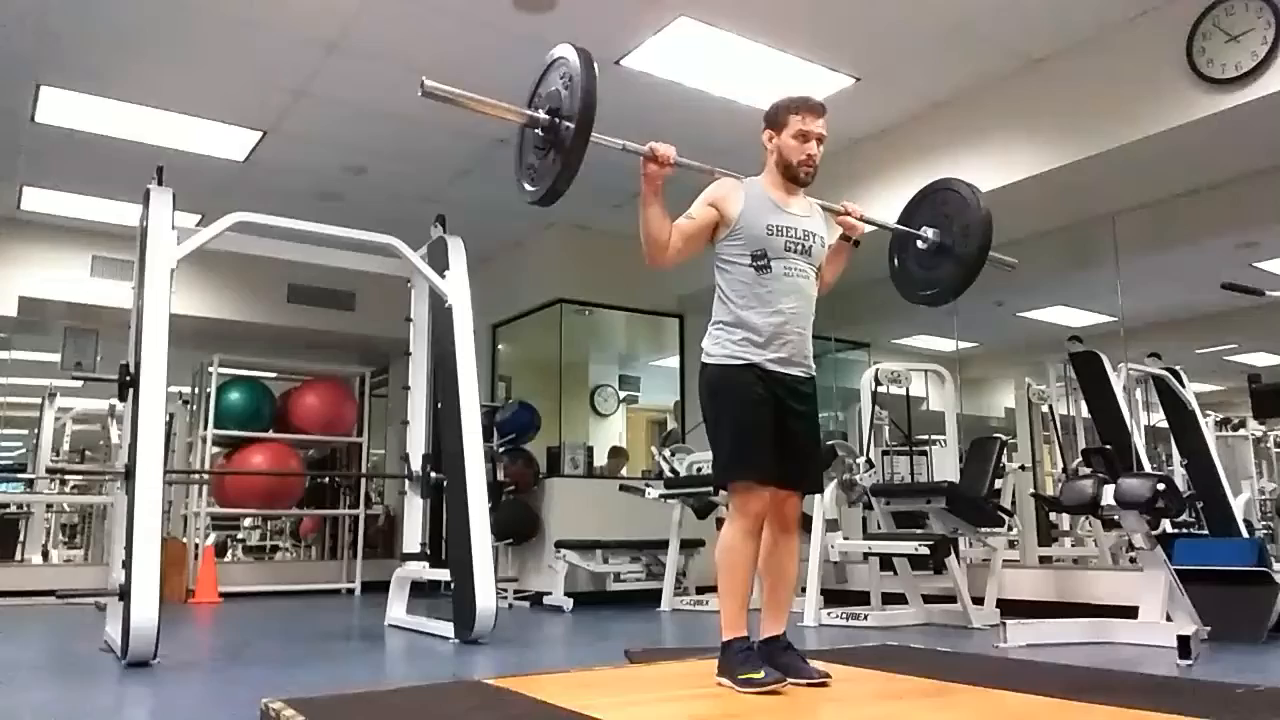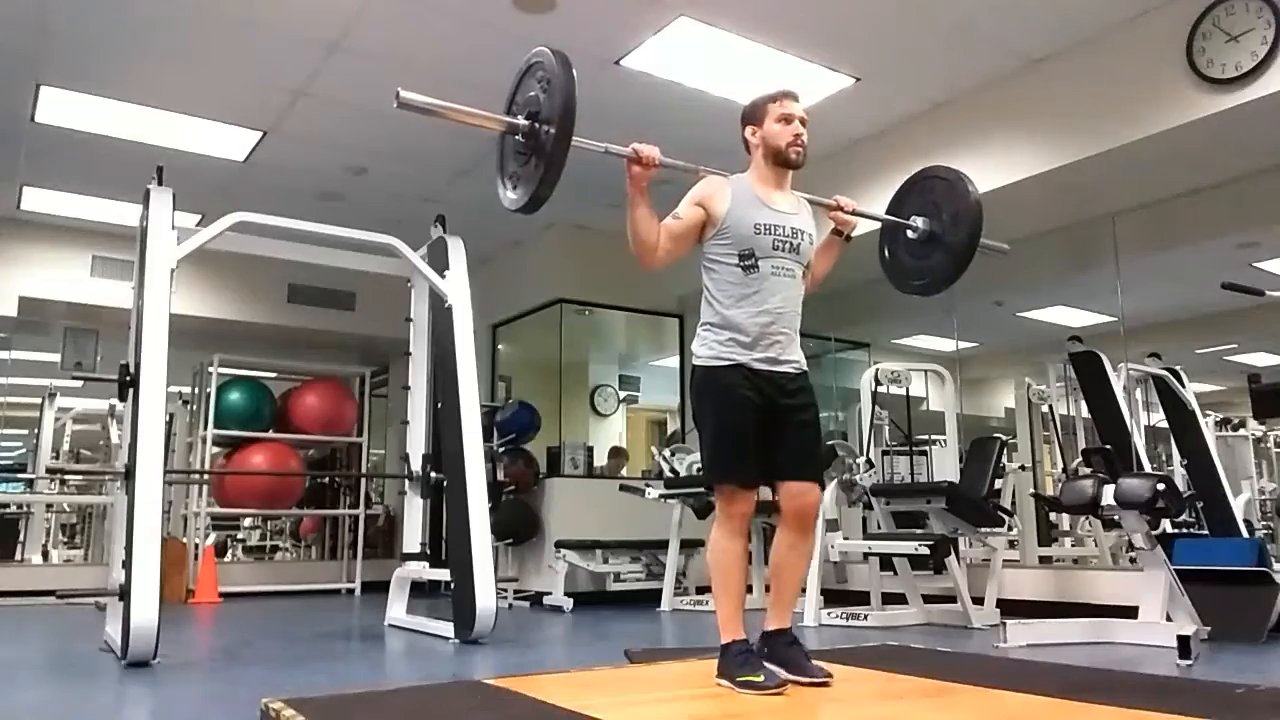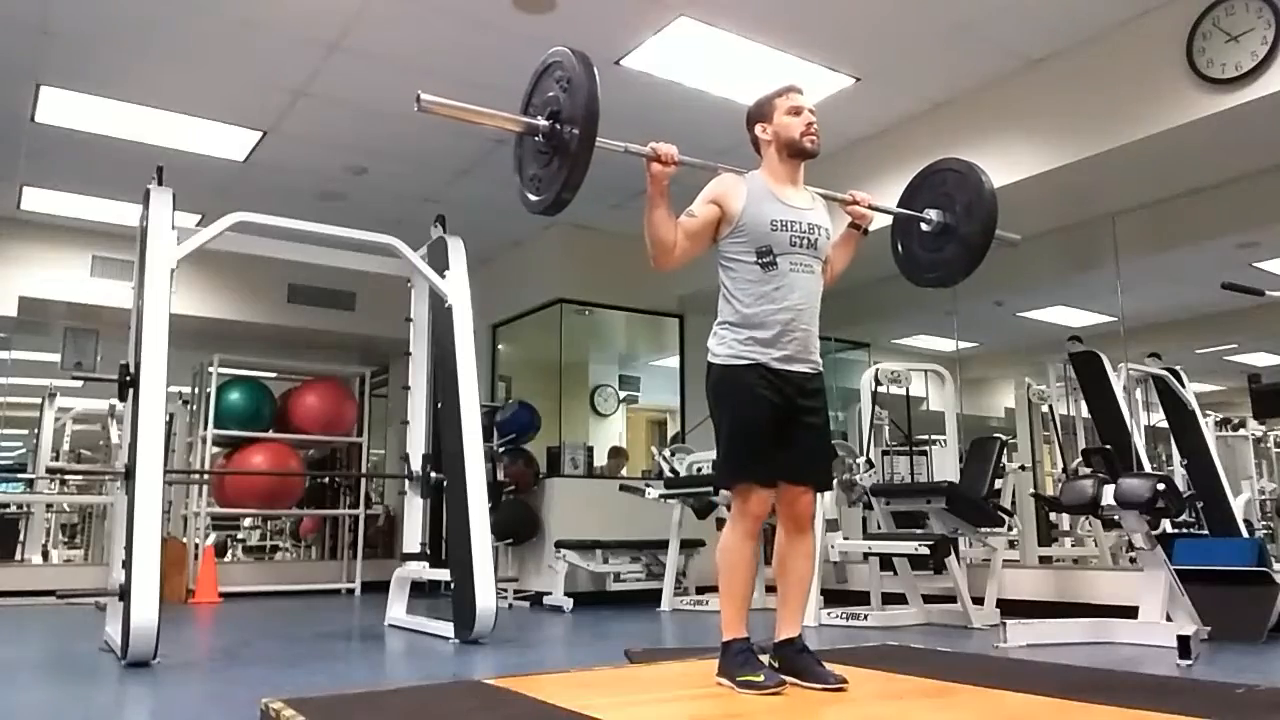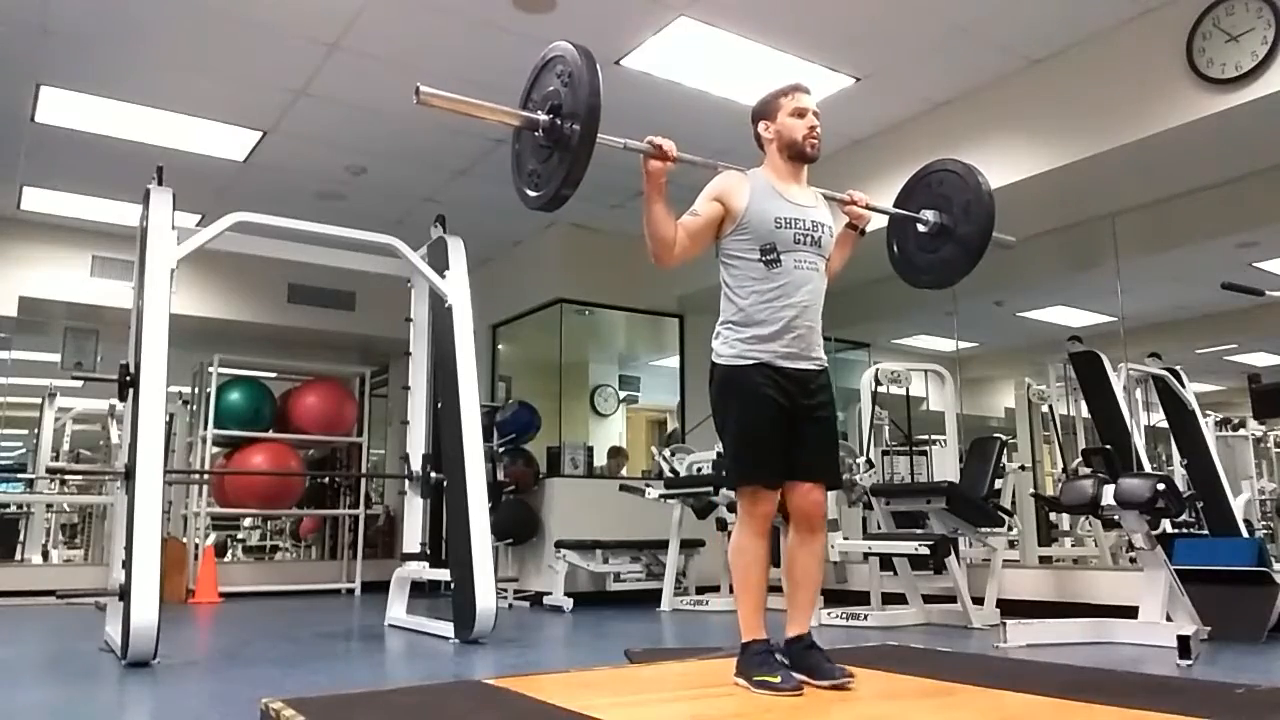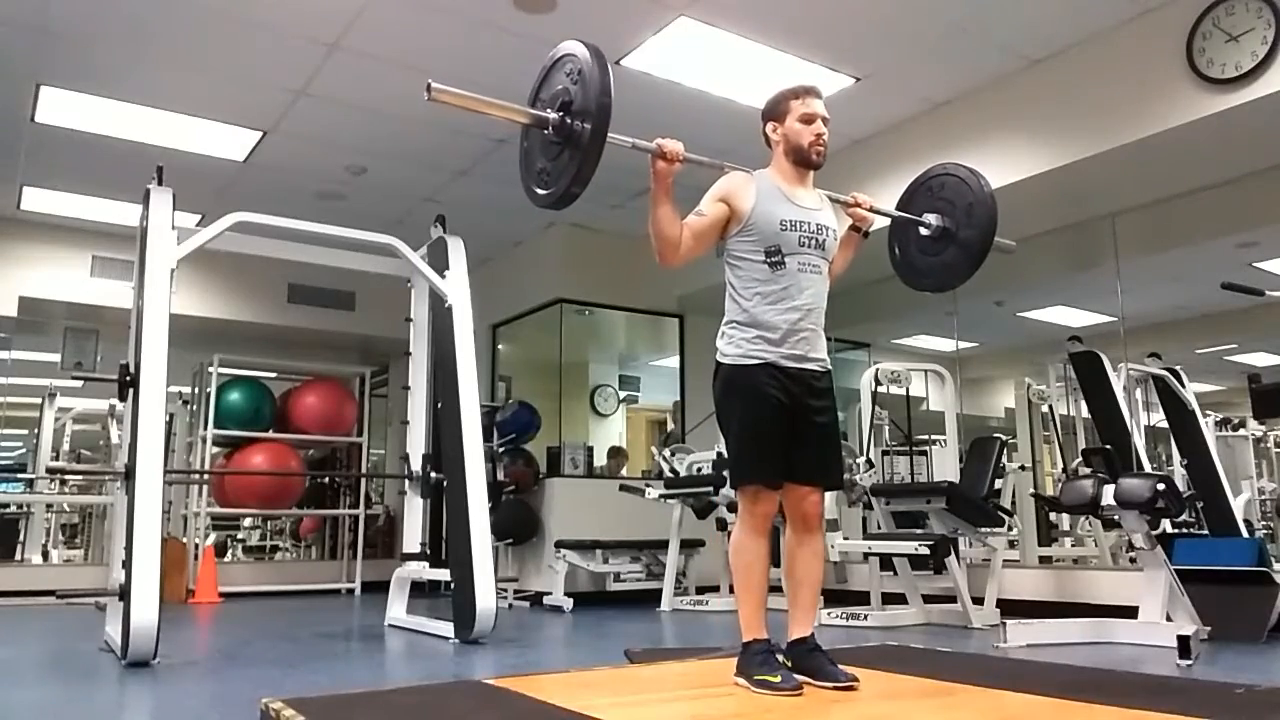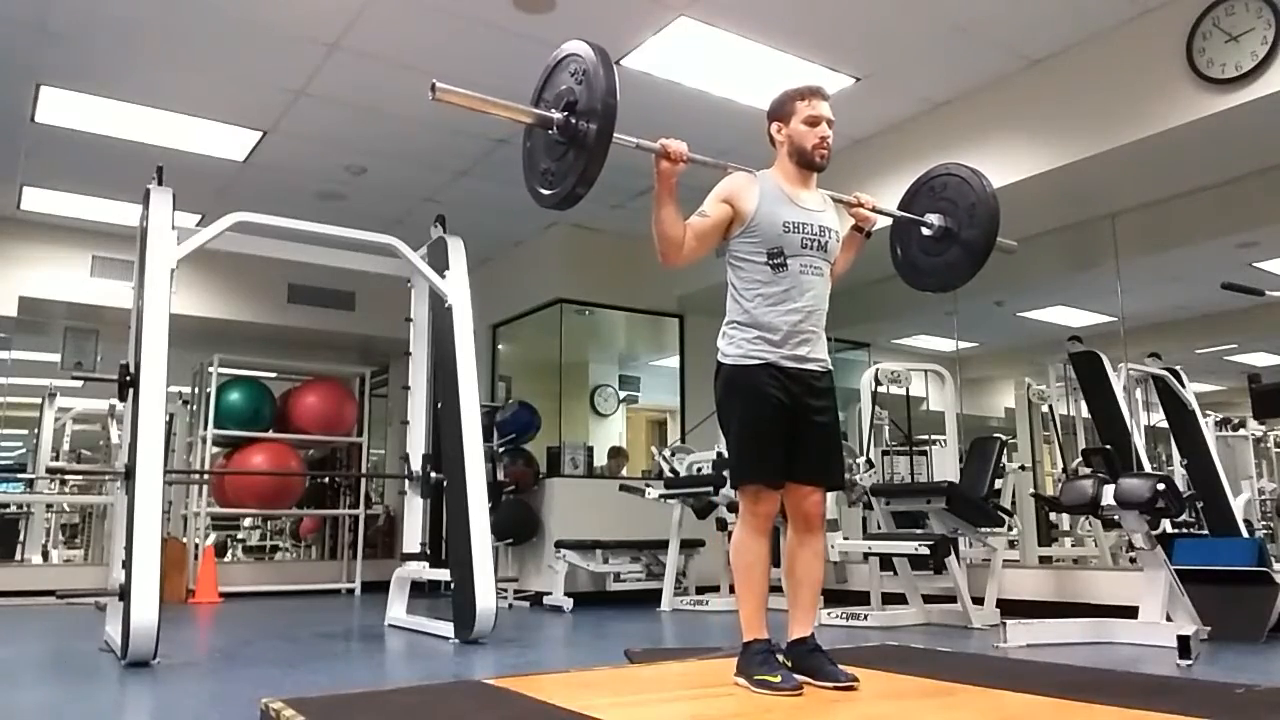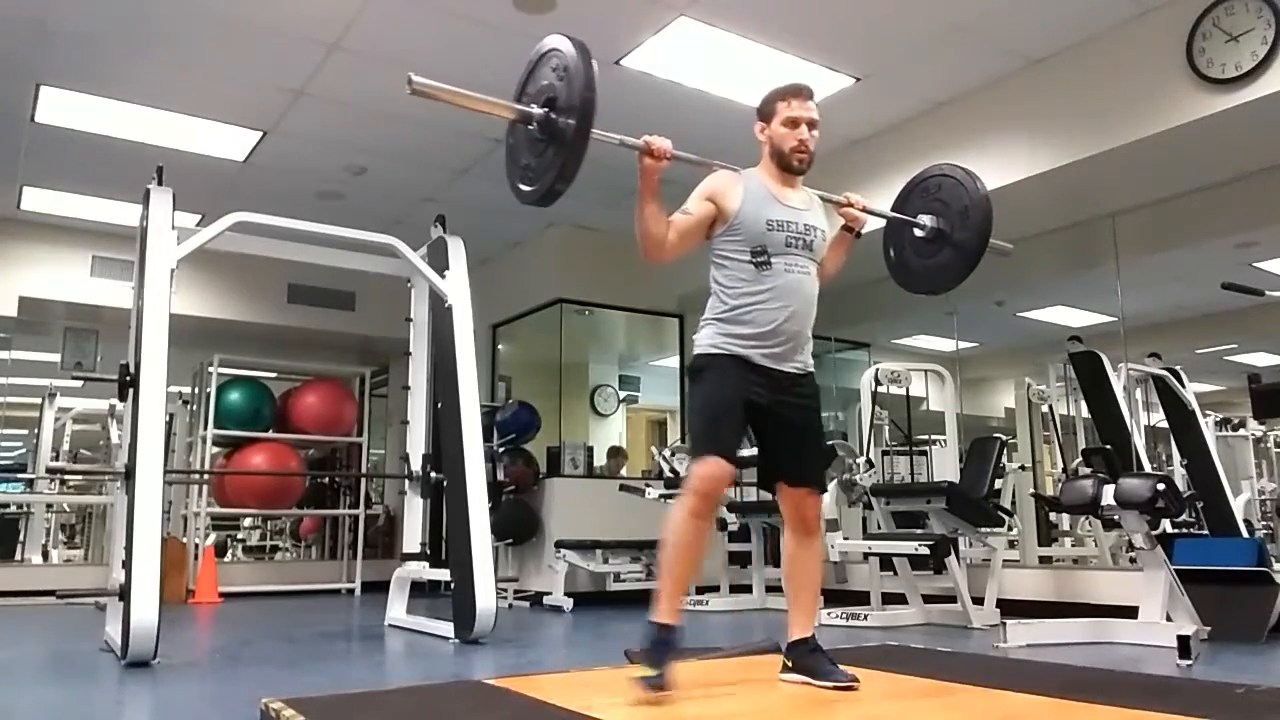
dt=0.5s
person 1, frame 1
left shoulder: (814, 215)
right shoulder: (730, 195)
right elbow: (662, 251)
left wrist: (847, 240)
right wrist: (652, 186)
left hip: (795, 373)
right hip: (737, 366)
left knee: (786, 510)
right knee: (749, 502)
left ankle: (774, 640)
right ankle: (735, 646)
person 1, frame 2
left shoulder: (804, 210)
right shoulder: (716, 194)
right elbow: (652, 253)
left wrist: (839, 234)
right wrist: (637, 187)
left hip: (788, 371)
right hip: (727, 368)
left knee: (802, 504)
right knee: (736, 506)
left ankle: (778, 633)
right ankle: (733, 647)
person 1, frame 3
left shoulder: (818, 206)
right shoulder: (730, 191)
right elbow: (667, 254)
left wrist: (856, 229)
right wrist: (657, 188)
left hip: (803, 372)
right hip: (743, 365)
left knee: (799, 508)
right knee: (753, 504)
left ankle: (788, 645)
right ankle: (734, 647)
person 1, frame 4
left shoulder: (820, 205)
right shoulder: (733, 189)
right elbow: (668, 252)
left wrist: (854, 229)
right wrist: (655, 184)
left hip: (810, 370)
right hip: (748, 366)
left knee: (811, 507)
right knee: (758, 507)
left ankle: (799, 640)
right ankle: (754, 648)
person 1, frame 5
left shoulder: (825, 206)
right shoulder: (739, 190)
right elbow: (672, 251)
left wrist: (858, 231)
right wrist: (662, 182)
left hip: (812, 370)
right hip: (752, 365)
left knee: (809, 509)
right knee: (759, 506)
left ankle: (803, 644)
right ankle: (755, 648)
person 1, frame 6
left shoulder: (827, 207)
right shoulder: (742, 190)
right elbow: (675, 251)
left wrist: (860, 231)
right wrist: (665, 181)
left hip: (813, 371)
right hip: (752, 366)
left knee: (809, 509)
right knee: (759, 506)
left ankle: (802, 643)
right ankle: (754, 648)
person 1, frame 7
left shoulder: (814, 204)
right shoulder: (727, 187)
right elbow: (659, 246)
left wrist: (849, 230)
right wrist: (650, 179)
left hip: (793, 371)
right hip: (729, 358)
left knee: (804, 507)
right knee: (704, 483)
left ankle: (802, 648)
right ankle: (661, 633)
